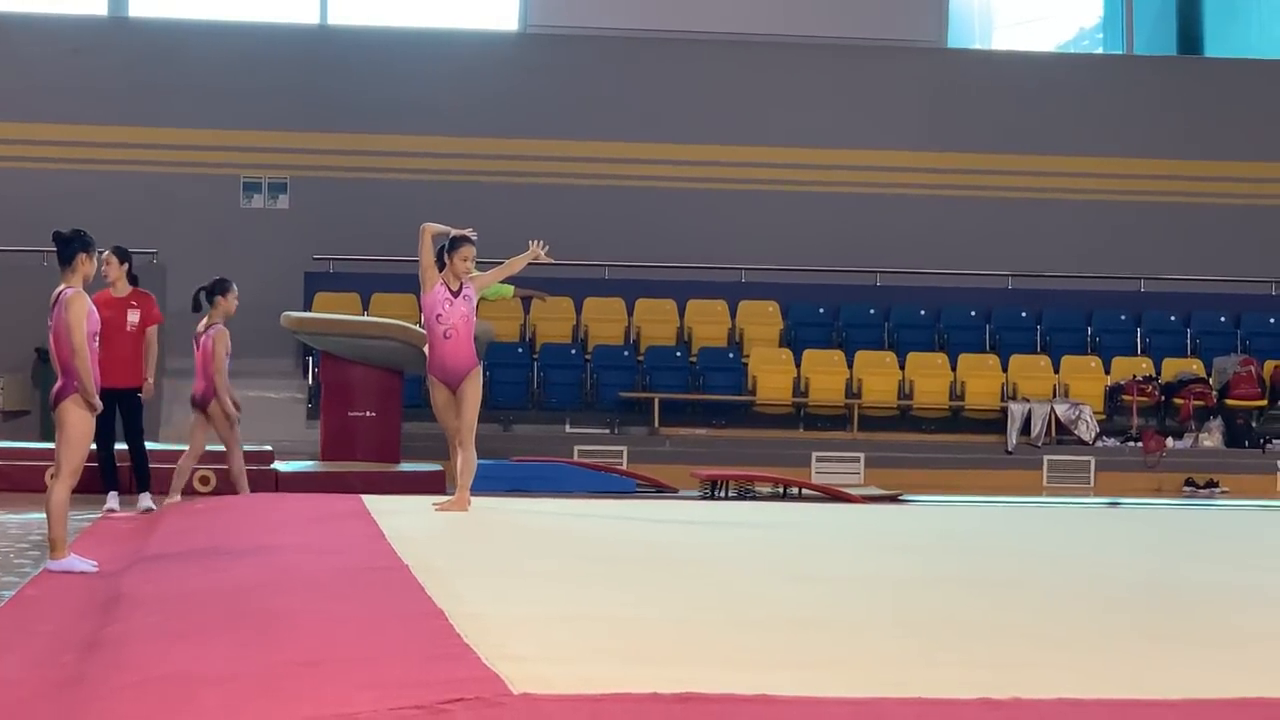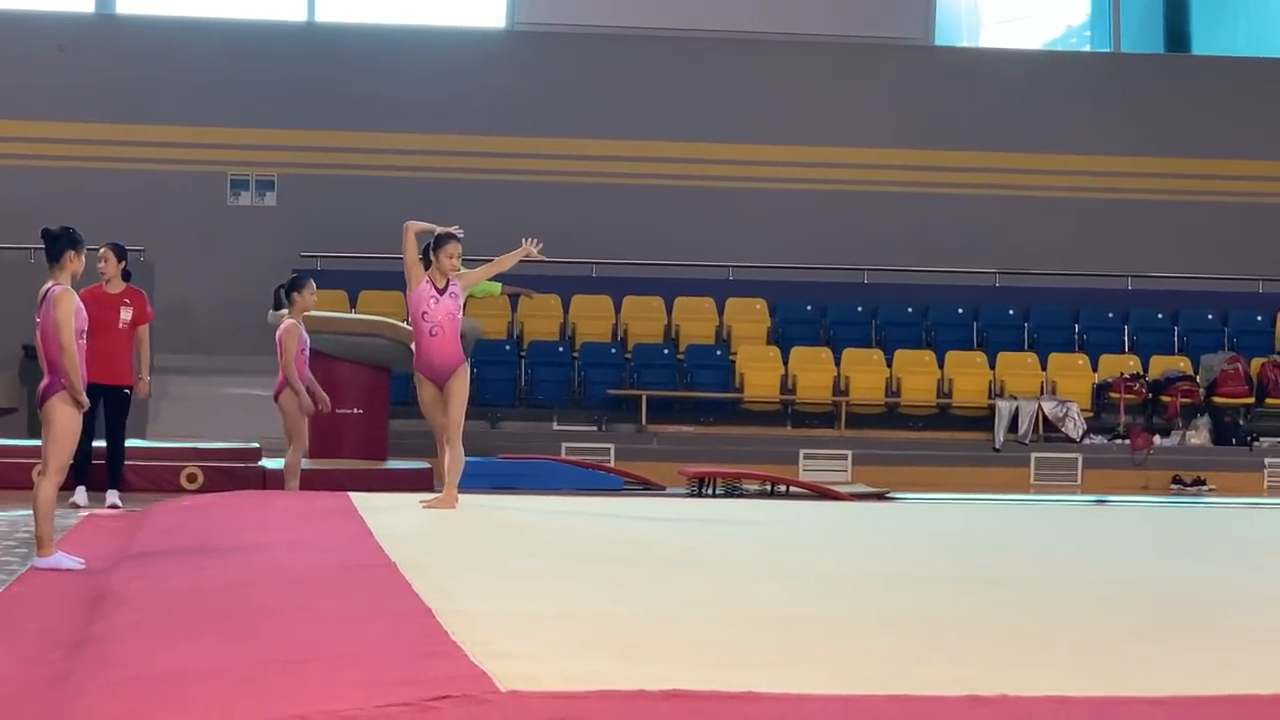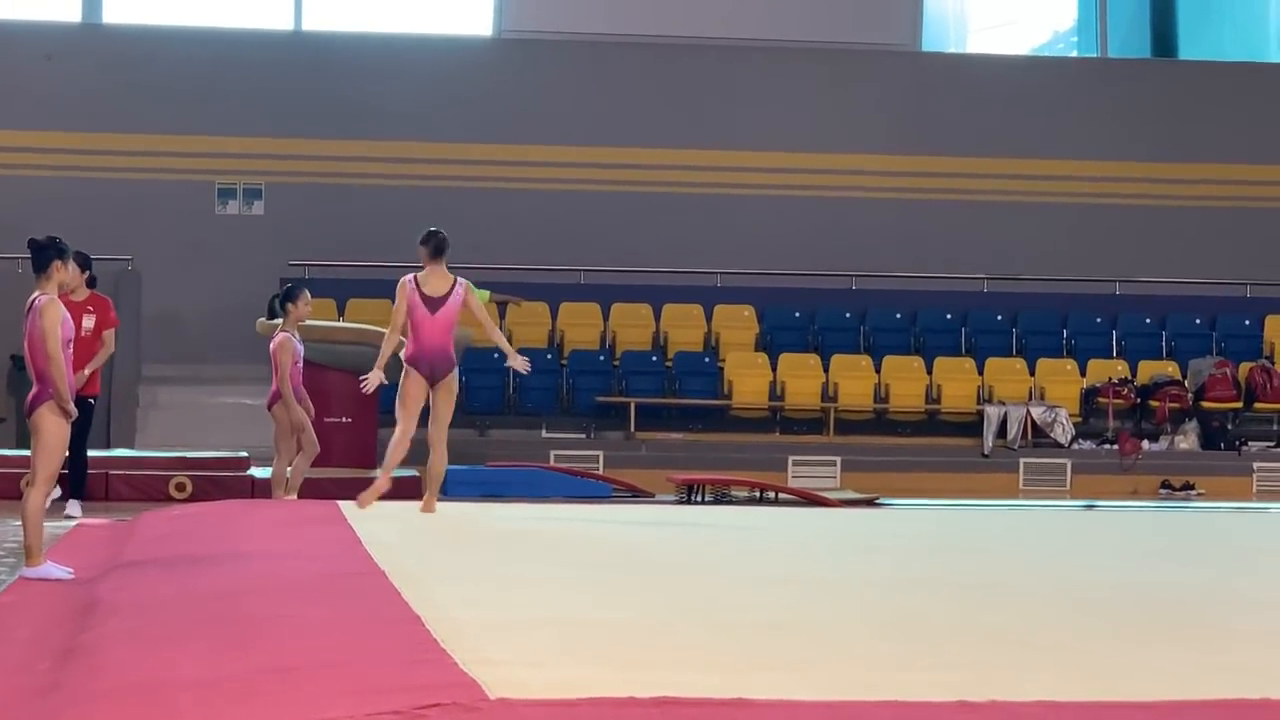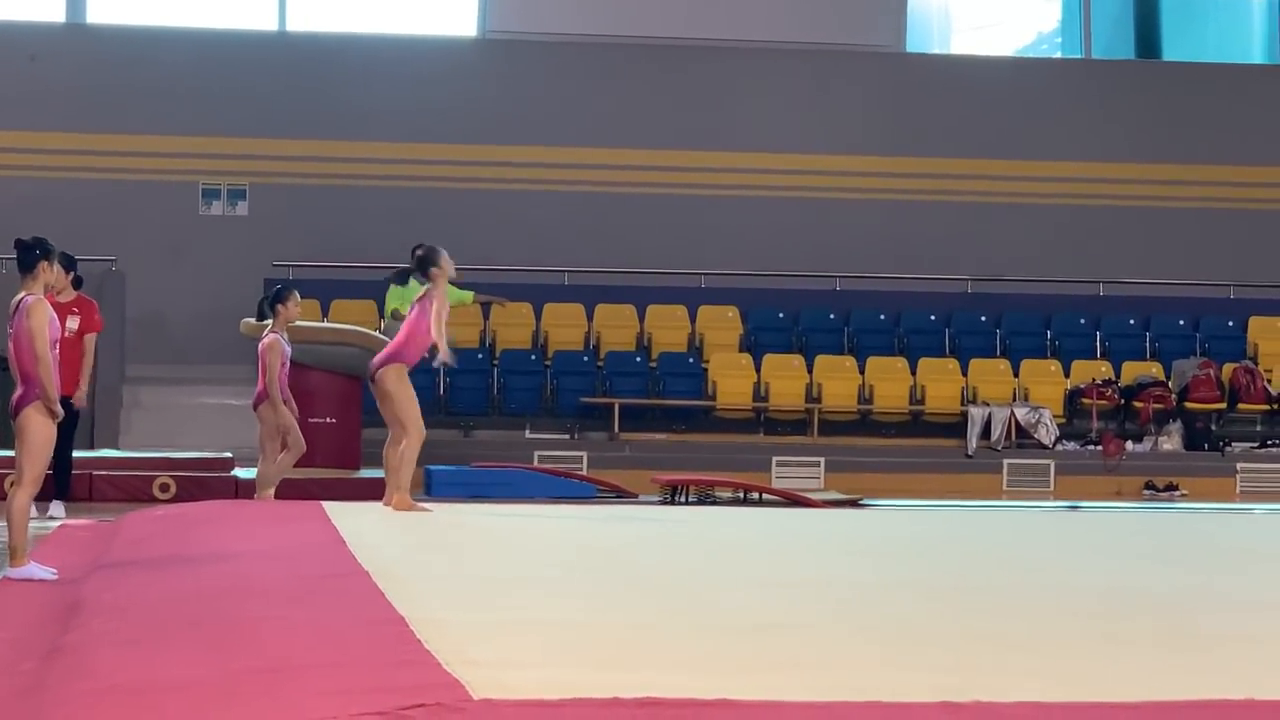
dt=1s
person 1, frame 1
left shoulder: (59, 296)
right shoulder: (77, 297)
left elbow: (58, 348)
right elbow: (79, 351)
right wrist: (92, 396)
left hip: (66, 392)
right hip: (76, 395)
left knee: (63, 477)
right knee: (65, 478)
left ankle: (60, 551)
right ankle: (58, 554)
person 1, frame 2
left shoulder: (46, 293)
right shoulder: (65, 295)
left elbow: (43, 344)
right elbow: (67, 348)
right wrist: (80, 394)
left hip: (52, 390)
right hip: (63, 393)
left knee: (50, 474)
right knee: (52, 475)
left ankle: (47, 549)
right ankle: (45, 552)
person 1, frame 3
left shoulder: (34, 302)
right shoulder: (51, 304)
left elbow: (33, 354)
right elbow: (54, 358)
right wrist: (67, 402)
left hip: (41, 400)
right hip: (51, 403)
left knee: (38, 484)
right knee: (41, 485)
left ankle: (36, 558)
right ankle: (34, 562)
person 1, frame 4
left shoulder: (17, 303)
right shoulder: (38, 304)
left elbow: (14, 354)
right elbow: (42, 358)
right wrist: (54, 403)
left hip: (25, 399)
right hip: (37, 402)
left knee: (23, 485)
right knee: (27, 485)
left ankle: (20, 559)
right ankle: (17, 562)
person 2, frame 1
left shoulder: (473, 286)
right shoulder: (431, 281)
left elbow: (506, 269)
right elbow: (426, 230)
left wrist: (531, 254)
right wrist: (454, 232)
left hip: (468, 371)
right hip: (438, 373)
left knee: (466, 437)
right knee: (453, 438)
left ankle: (462, 496)
right ankle: (459, 494)
person 2, frame 2
left shoulder: (460, 282)
right shoulder: (417, 279)
left elbow: (496, 266)
right elbow: (409, 228)
left wrist: (524, 251)
right wrist: (437, 230)
left hip: (455, 367)
right hip: (425, 370)
left knee: (453, 435)
right knee: (440, 436)
left ankle: (450, 493)
right ankle: (446, 491)
person 2, frame 3
left shoulder: (407, 283)
right shoulder: (463, 287)
left elbow: (395, 330)
right elbow: (487, 325)
left wrist: (379, 367)
right wrist: (510, 354)
left hip: (417, 365)
right hip: (447, 365)
left knee: (404, 428)
right knee: (438, 437)
left ankle: (382, 480)
right ankle: (430, 499)
person 2, frame 4
left shoulder: (428, 294)
right shoulder: (438, 293)
right elbow: (437, 322)
right wrist: (441, 347)
left hip: (386, 367)
right hip: (392, 368)
left knee: (397, 433)
right knee: (416, 433)
left ankle: (392, 494)
right ankle: (401, 497)
person 3, frame 1
left shoulder: (145, 300)
right shoulder: (97, 301)
left elbow: (151, 342)
left wrist: (149, 378)
left hip: (132, 382)
right hip: (102, 382)
left knee: (135, 439)
right knee: (103, 441)
left ankle: (144, 495)
right ankle: (112, 494)
person 3, frame 2
left shoulder: (137, 298)
right shoulder: (87, 295)
left elbow: (143, 340)
left wrist: (144, 376)
left hip: (121, 379)
right hip: (89, 376)
left knee: (116, 437)
right knee: (84, 434)
left ankle: (113, 491)
right ankle: (80, 489)
person 3, frame 3
left shoulder: (102, 304)
left elbow: (109, 346)
left wrist: (85, 372)
left hip: (85, 387)
left knee: (77, 443)
left ankle: (74, 500)
right ankle: (51, 485)
person 3, frame 4
left shoulder: (87, 306)
left elbow: (89, 351)
left wrist: (82, 388)
left hip: (69, 390)
left knee: (63, 448)
left ankle: (58, 501)
person 4, frame 1
left shoulder: (202, 328)
right shoulder: (221, 332)
right elbow: (218, 373)
left wrist: (231, 395)
right wrist: (227, 405)
left hip: (199, 394)
right hip: (213, 396)
left knee: (194, 450)
right knee: (235, 447)
left ankle: (173, 497)
person 4, frame 2
left shoulder: (297, 325)
right shoulder: (291, 326)
right elbow: (288, 365)
left wrist: (318, 392)
right wrist: (304, 395)
left hip: (296, 392)
right hip: (289, 391)
left knee: (298, 446)
right knee: (298, 446)
person 4, frame 3
left shoulder: (293, 335)
right shoulder: (285, 339)
right elbow: (283, 379)
left wrist: (306, 401)
right wrist: (294, 411)
left hip: (292, 400)
right hip: (284, 402)
left knee: (311, 448)
right knee: (284, 456)
left ankle: (290, 494)
right ankle: (278, 502)
person 4, frame 4
left shoulder: (280, 335)
right shoulder: (274, 340)
right elbow: (271, 380)
left wrist: (290, 402)
right wrist: (281, 413)
left hip: (276, 400)
right hip: (269, 402)
left knee: (297, 447)
right knee: (269, 456)
left ankle: (267, 490)
right ankle: (263, 500)
